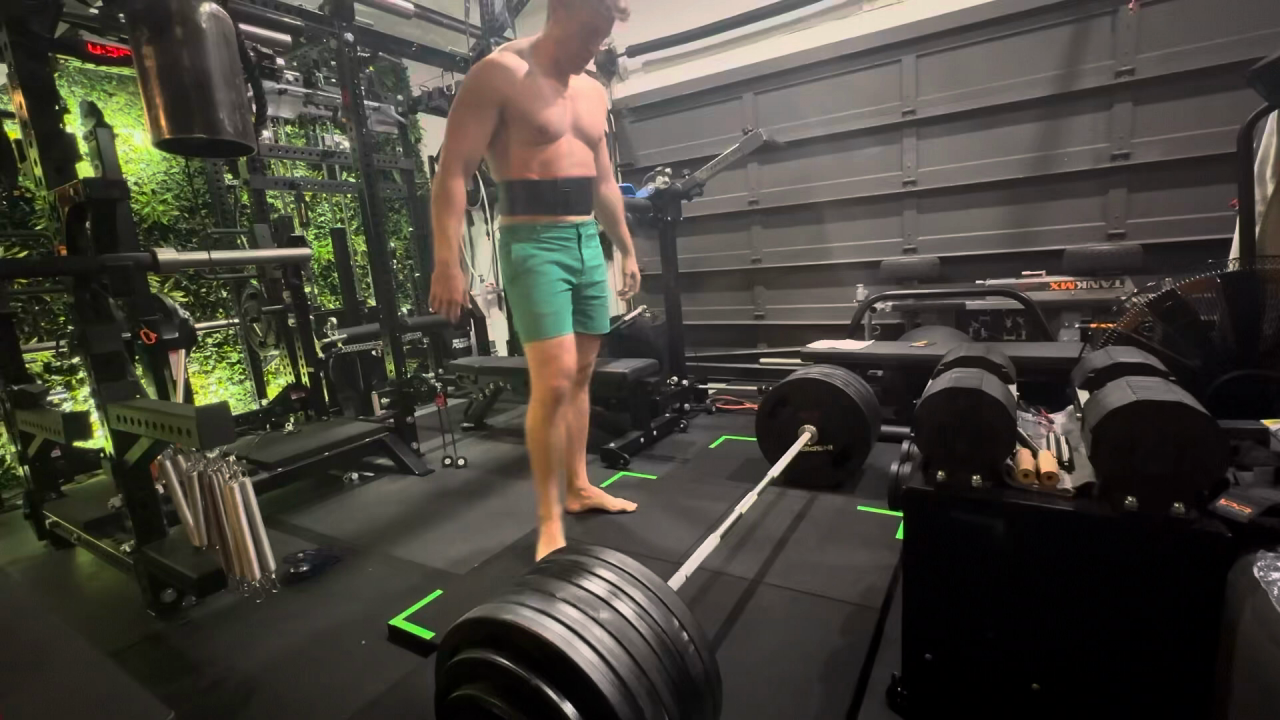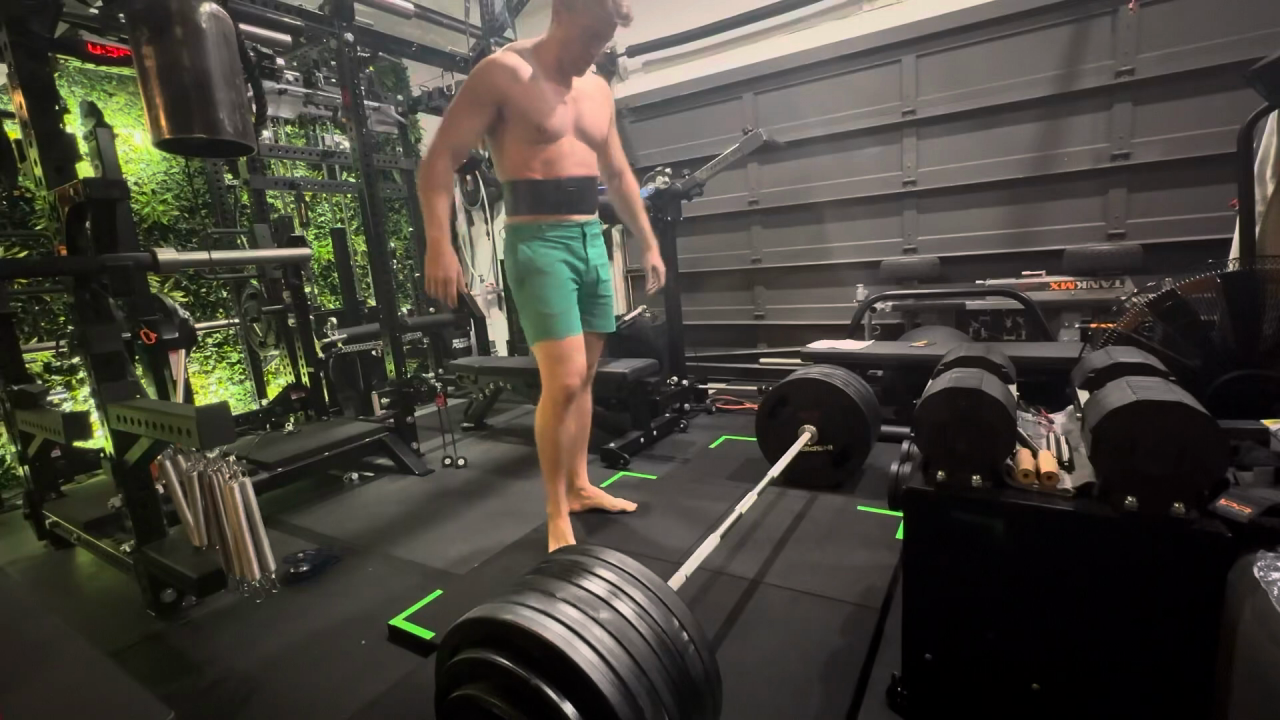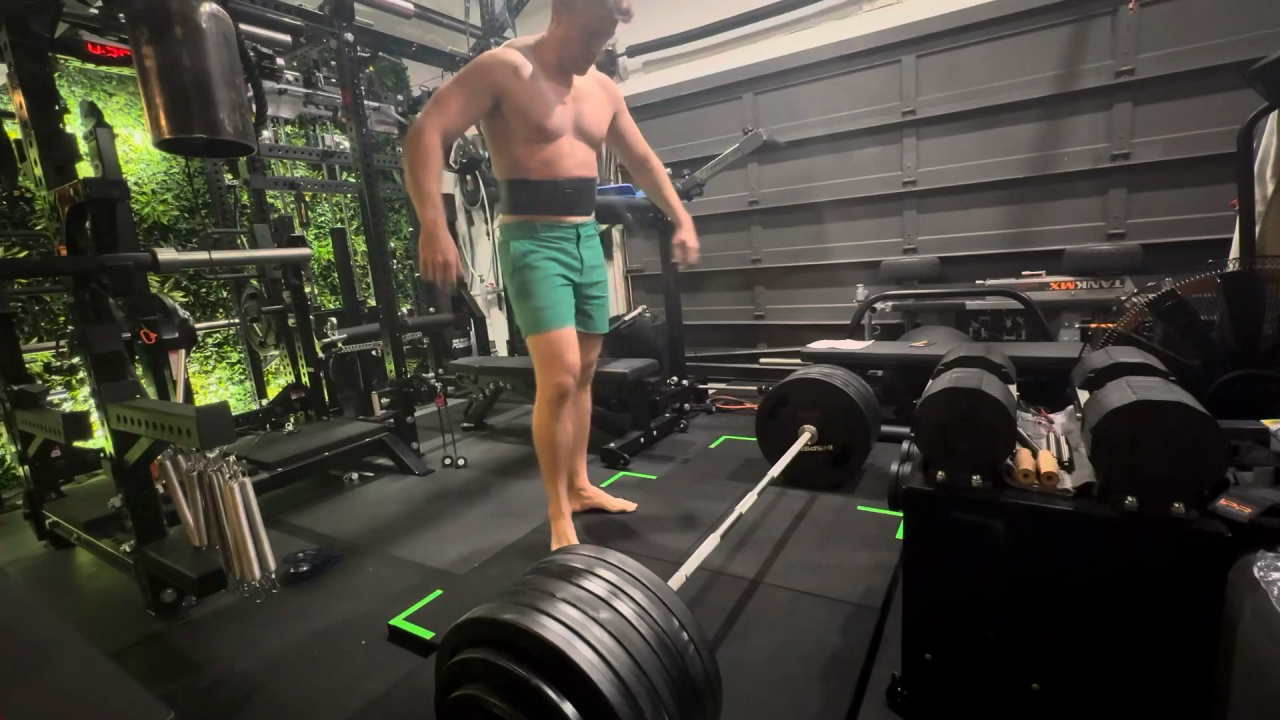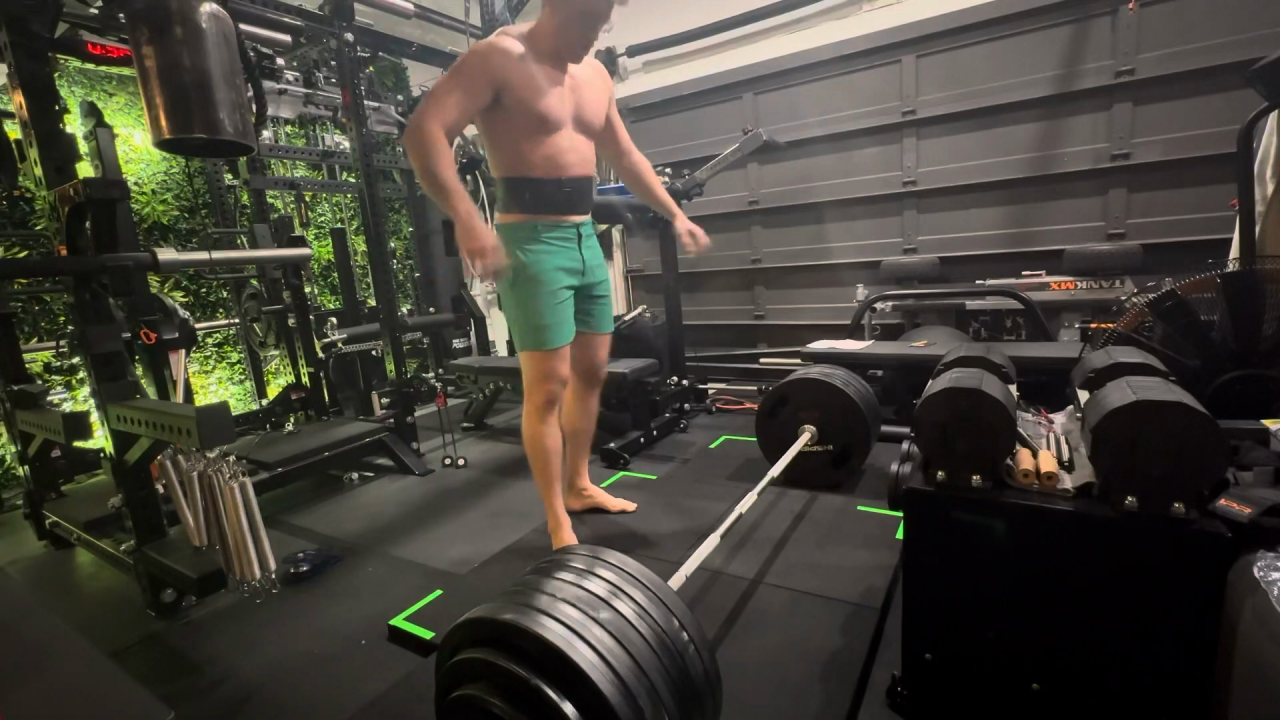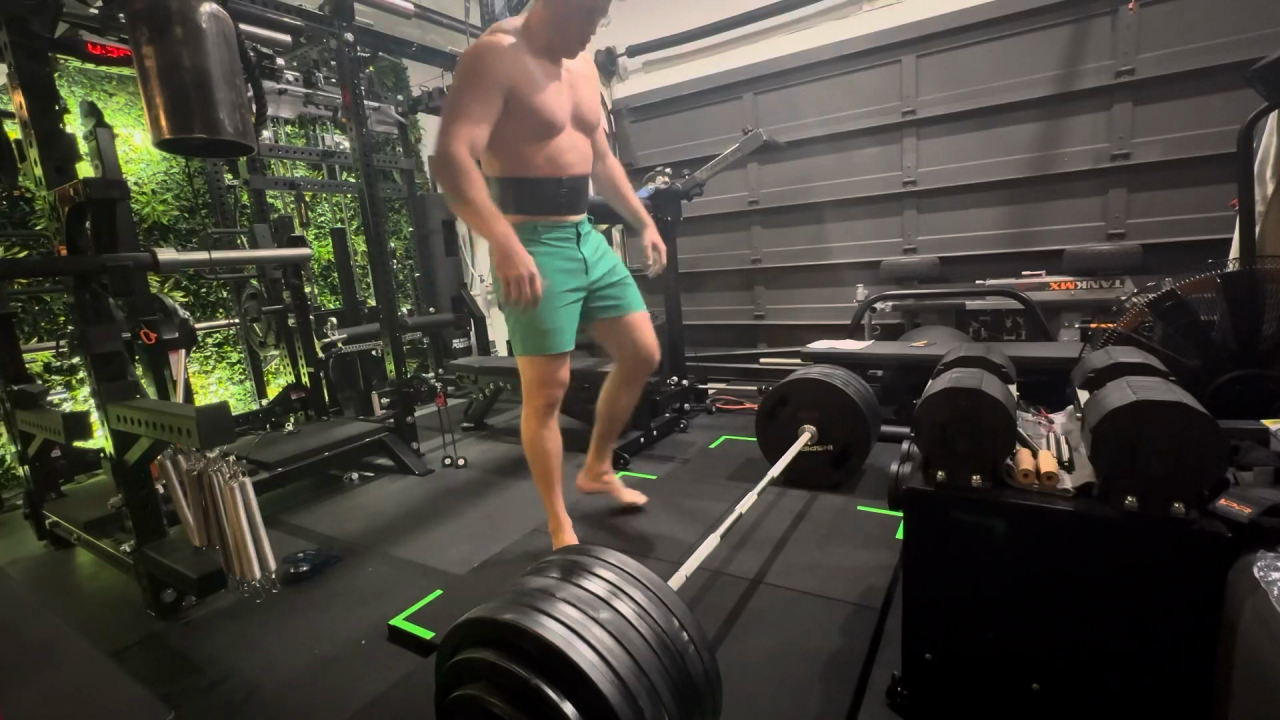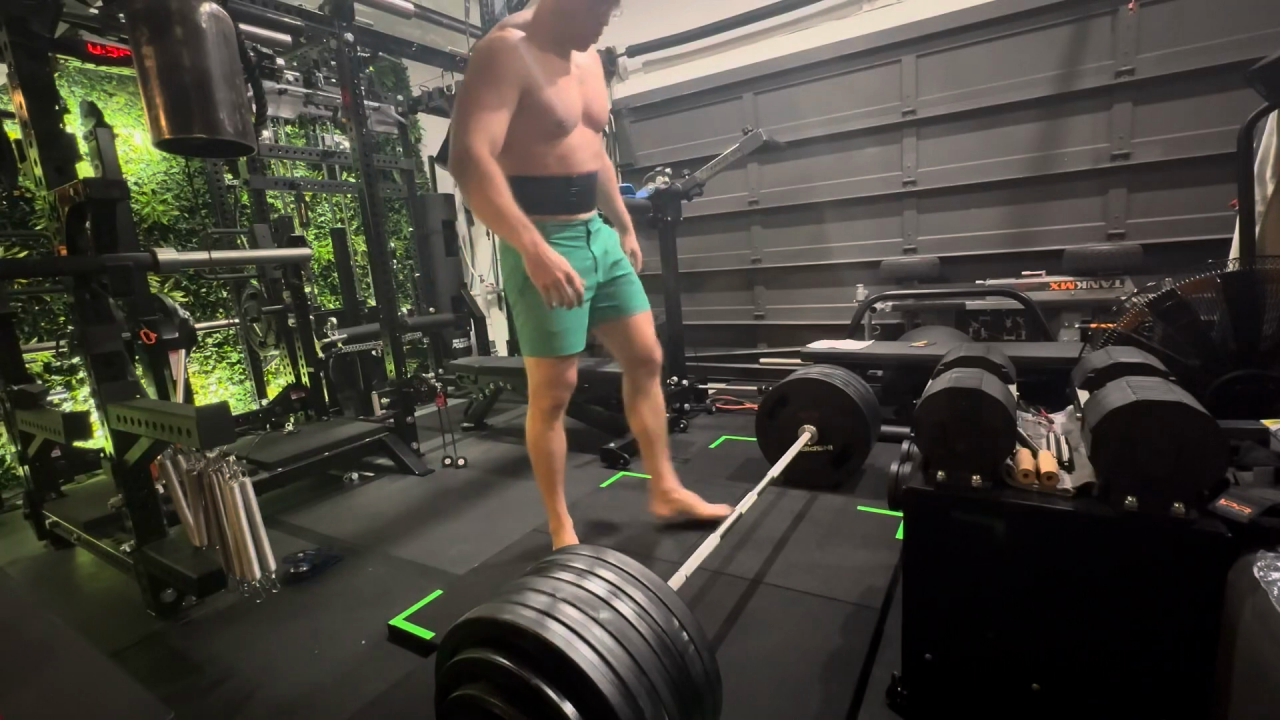
dt=0.2s
person 1, frame 1
left shoulder: (593, 90)
right shoulder: (500, 75)
right elbow: (454, 170)
left wrist: (627, 248)
right wrist: (447, 263)
left hip: (586, 242)
right hip: (532, 243)
left knee: (580, 375)
right knee: (554, 379)
left ankle: (579, 486)
right ankle: (550, 518)
person 1, frame 2
left shoulder: (598, 91)
right shoulder: (503, 75)
left elbow: (620, 176)
right elbow: (440, 158)
left wrist: (649, 243)
right wrist: (439, 245)
left hip: (590, 240)
right hip: (537, 243)
left knee: (583, 375)
right knee: (564, 380)
left ankle: (579, 487)
right ankle: (557, 514)
person 1, frame 3
left shoulder: (601, 89)
right shoulder: (502, 71)
left elbow: (643, 161)
right elbow: (424, 135)
left wrist: (681, 221)
right wrist: (434, 228)
left hip: (587, 242)
right hip: (532, 243)
left knee: (580, 376)
right knee: (558, 378)
left ankle: (576, 487)
right ankle: (559, 522)
person 1, frame 4
left shoulder: (595, 75)
right shoulder: (499, 59)
left elbow: (627, 158)
right elbow: (423, 131)
left wrist: (676, 213)
right wrist: (467, 218)
left hip: (586, 238)
right hip: (530, 244)
left knee: (590, 375)
right knee: (550, 387)
left ankle: (579, 486)
right ankle: (561, 528)
person 1, frame 5
left shoulder: (583, 66)
right shoulder: (495, 58)
right elbow: (453, 160)
left wrist: (644, 222)
right wrist: (506, 245)
left hip: (588, 237)
right hip: (534, 246)
left knee: (643, 355)
right knee: (547, 389)
left ankle: (598, 468)
right ankle: (560, 529)
person 1, frame 6
left shoulder: (589, 61)
right shoulder: (505, 54)
right elbow: (470, 159)
left wrist: (624, 226)
right wrist: (533, 248)
left hip: (597, 237)
right hip: (544, 246)
left knee: (646, 361)
right knee: (553, 391)
left ankle: (668, 492)
right ankle: (561, 530)
